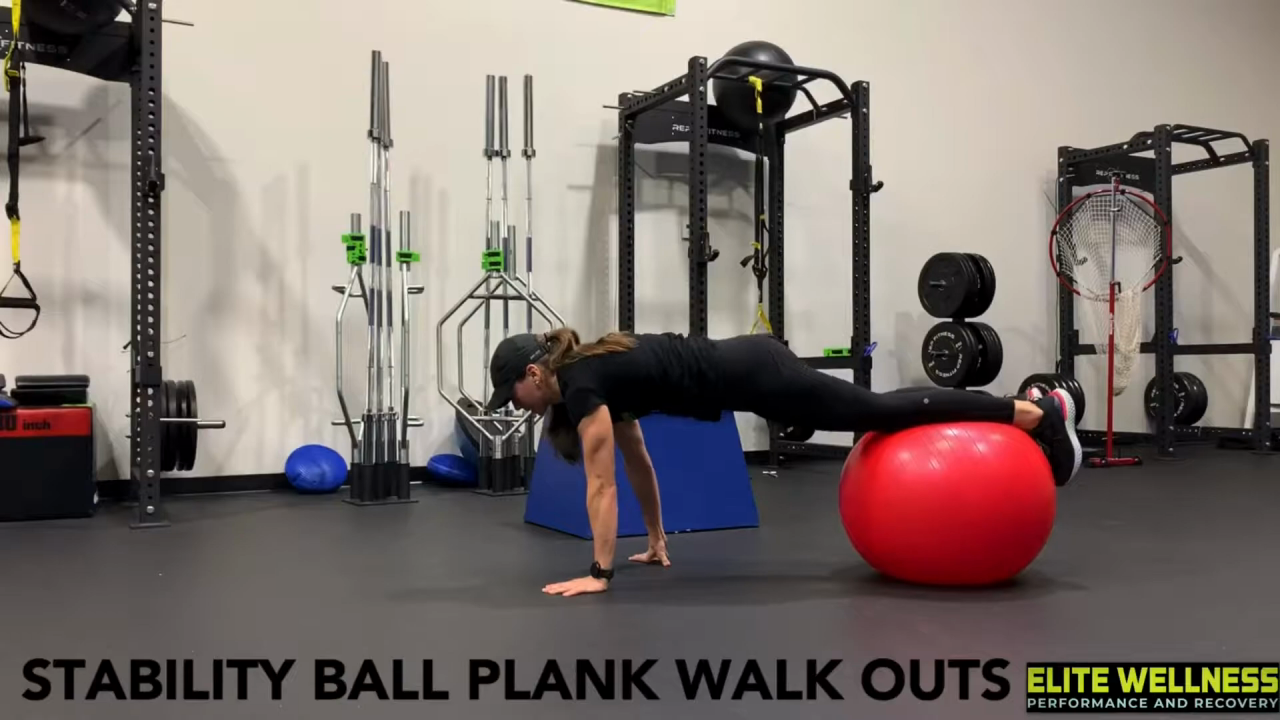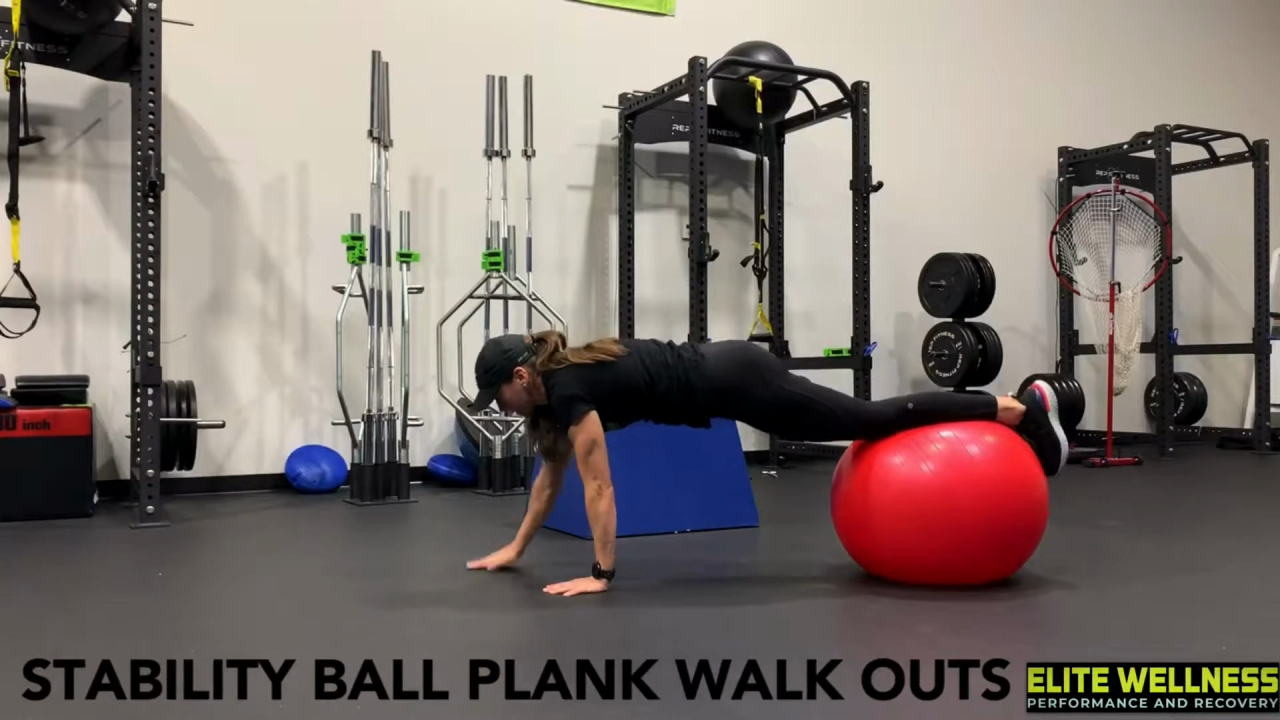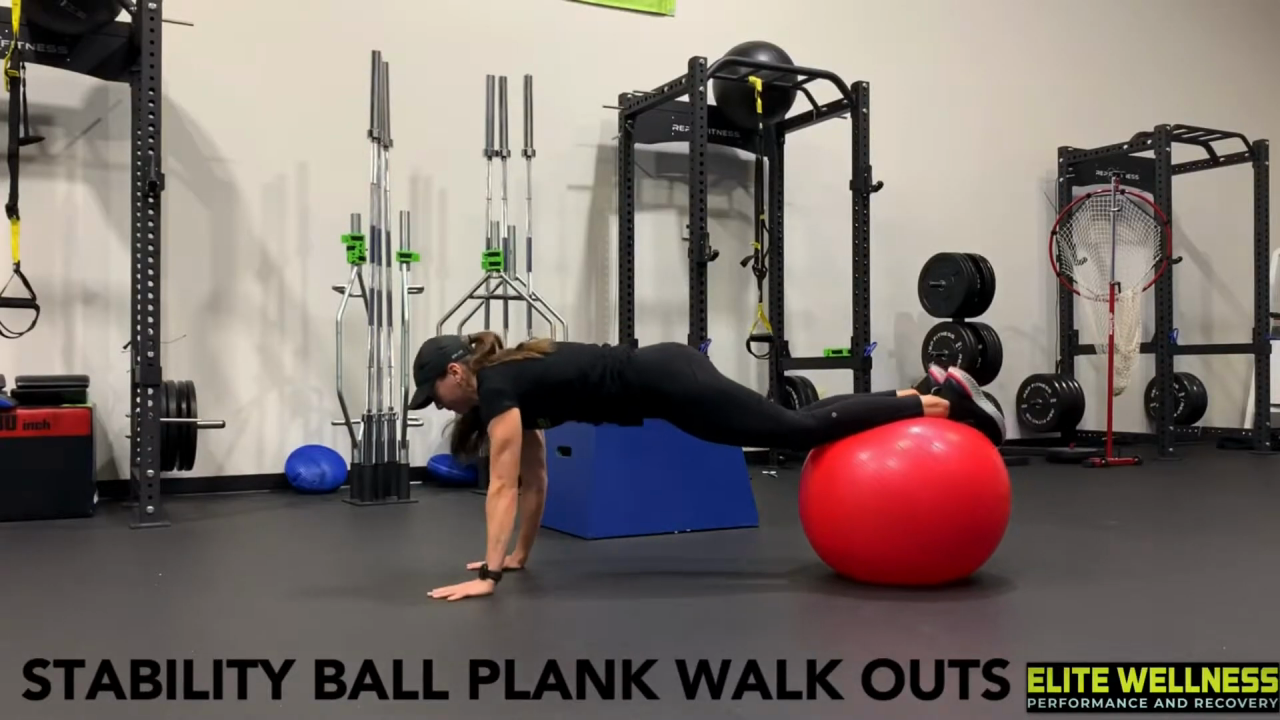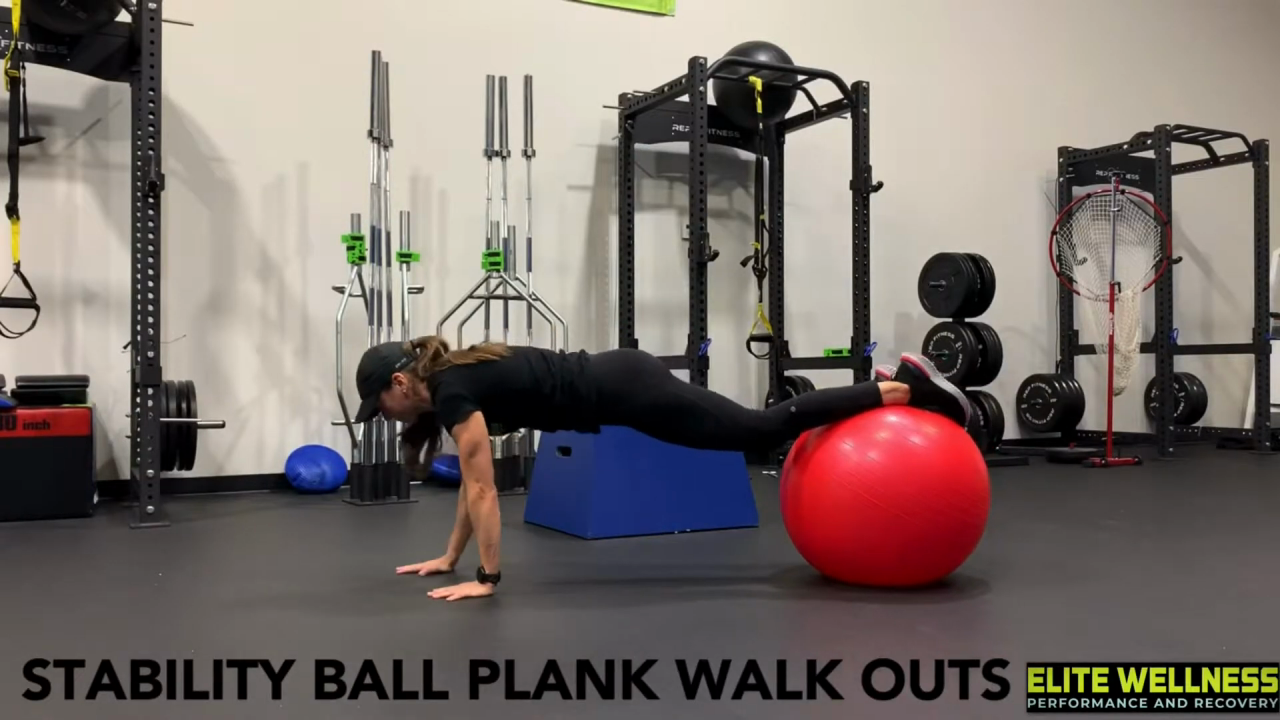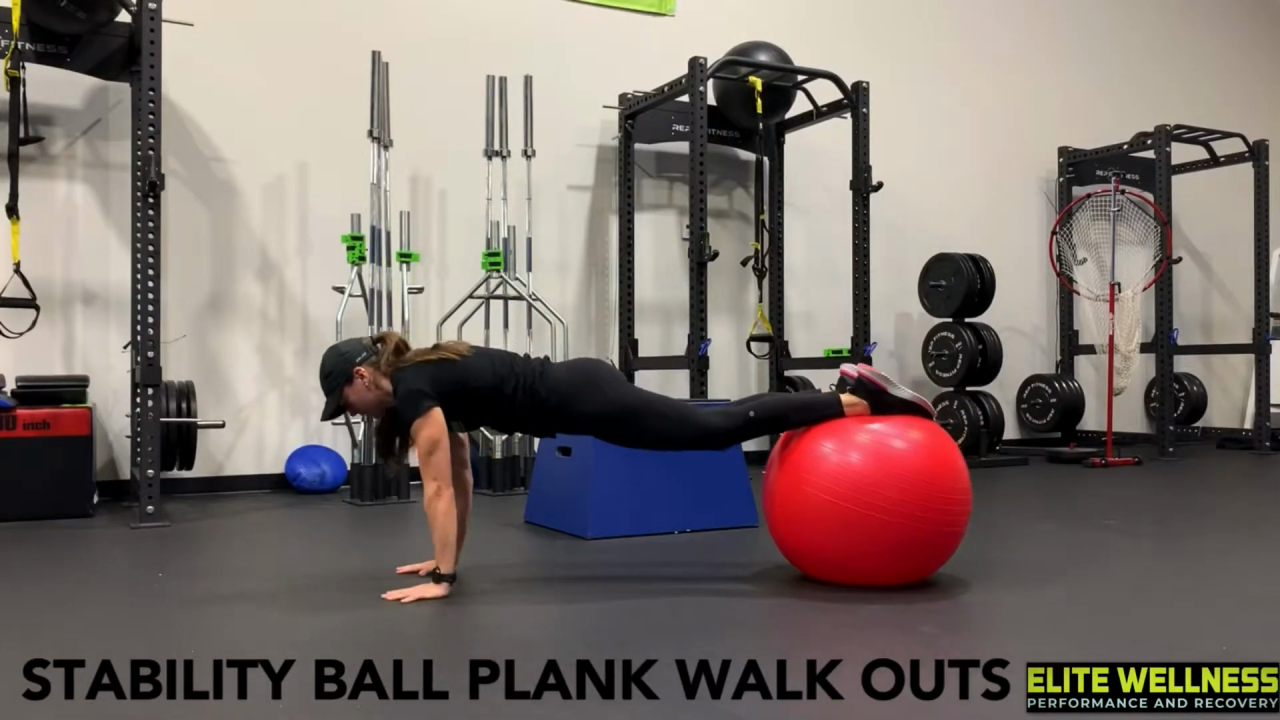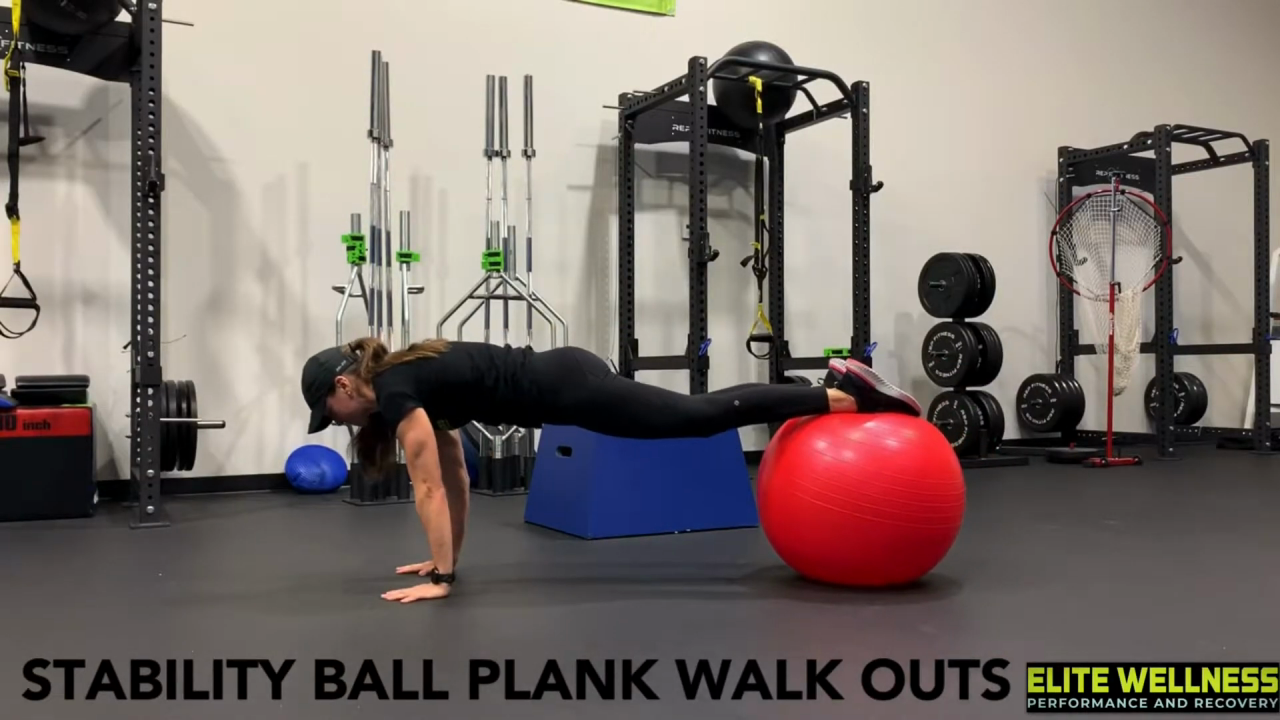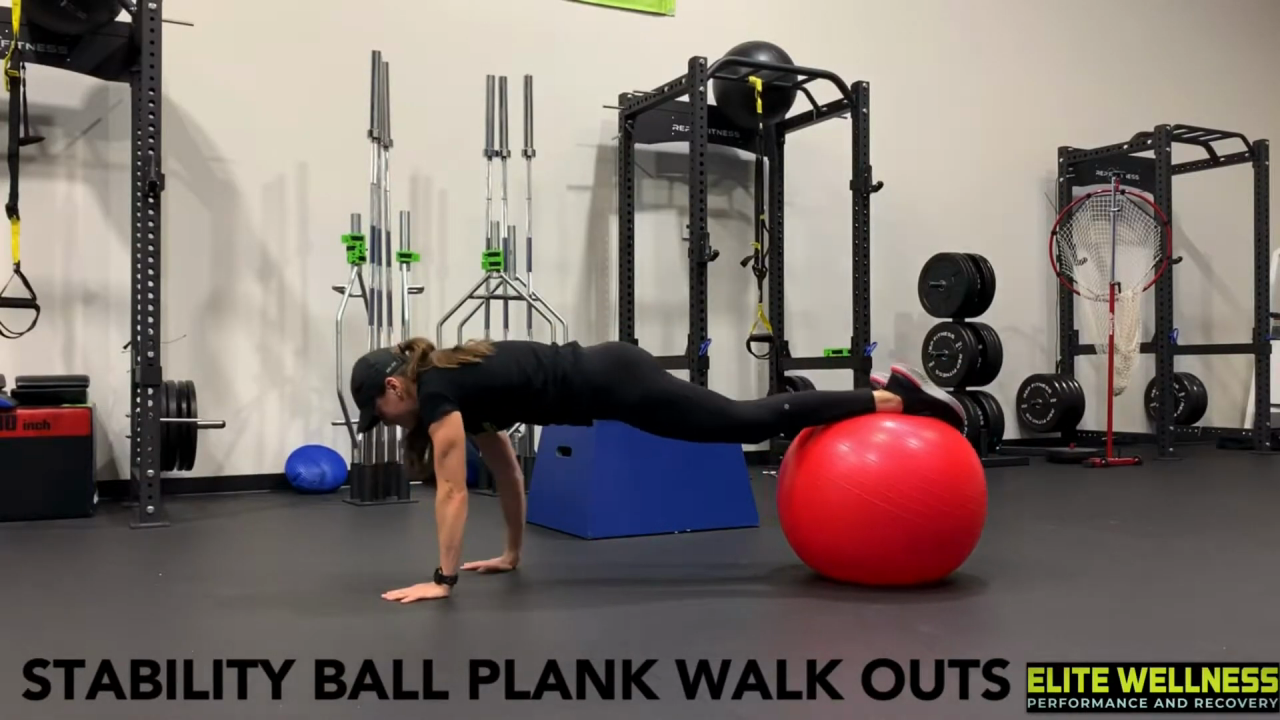
dt=0.7s
person 1, frame 1
left shoulder: (580, 384)
right shoulder: (597, 375)
left elbow: (601, 484)
right elbow: (639, 462)
left wrist: (600, 572)
right wrist: (657, 539)
left hip: (749, 375)
right hip: (744, 366)
left knee: (884, 412)
right knee: (878, 413)
left ankle: (1040, 416)
right ankle: (1025, 407)
person 1, frame 2
left shoulder: (566, 390)
right shoulder: (565, 376)
left elbow: (597, 488)
right elbow: (552, 472)
left wrist: (601, 573)
right wrist: (514, 546)
left hip: (735, 383)
right hip: (727, 366)
left knee: (873, 420)
right knee: (868, 420)
left ankle: (1021, 409)
right ankle: (1014, 406)
person 1, frame 3
left shoulder: (495, 386)
right shoulder: (513, 381)
left elbow: (503, 487)
right elbow: (534, 477)
left wrist: (488, 574)
right wrist: (521, 554)
left hip: (667, 381)
right hip: (663, 381)
left knee: (801, 430)
right knee: (794, 425)
left ankle: (947, 401)
right ankle: (921, 391)
person 1, frame 4
left shoulder: (451, 393)
right shoulder: (462, 380)
left elbow: (480, 489)
right elbow: (478, 487)
left wrist: (487, 577)
right wrist: (448, 557)
left hip: (622, 391)
right hip: (619, 377)
left knee: (764, 429)
right knee: (760, 427)
left ankle: (906, 387)
right ankle: (884, 387)
person 1, frame 5
left shoulder: (412, 389)
right shoulder: (430, 380)
left elbow: (438, 488)
right elbow: (461, 477)
left wrist: (442, 577)
right wrist: (447, 557)
left hip: (583, 399)
right hip: (580, 387)
left knee: (722, 430)
right knee: (720, 425)
left ankle: (862, 401)
right ankle: (844, 390)
person 1, frame 6
left shoulder: (394, 390)
right shoulder: (415, 382)
left elbow: (429, 489)
right elbow: (456, 477)
left wrist: (442, 578)
right wrist: (447, 556)
left hip: (566, 386)
right hip: (565, 377)
left knee: (705, 415)
right knee: (702, 412)
left ankle: (847, 397)
right ankle: (835, 388)
person 1, frame 7
left shoulder: (436, 390)
right shoulder: (462, 385)
left elbow: (453, 492)
right elbow: (508, 472)
left wrist: (442, 578)
right wrist: (513, 552)
left hip: (617, 383)
right hip: (612, 371)
left knee: (752, 421)
right knee: (748, 419)
left ankle: (896, 397)
right ankle: (883, 392)
